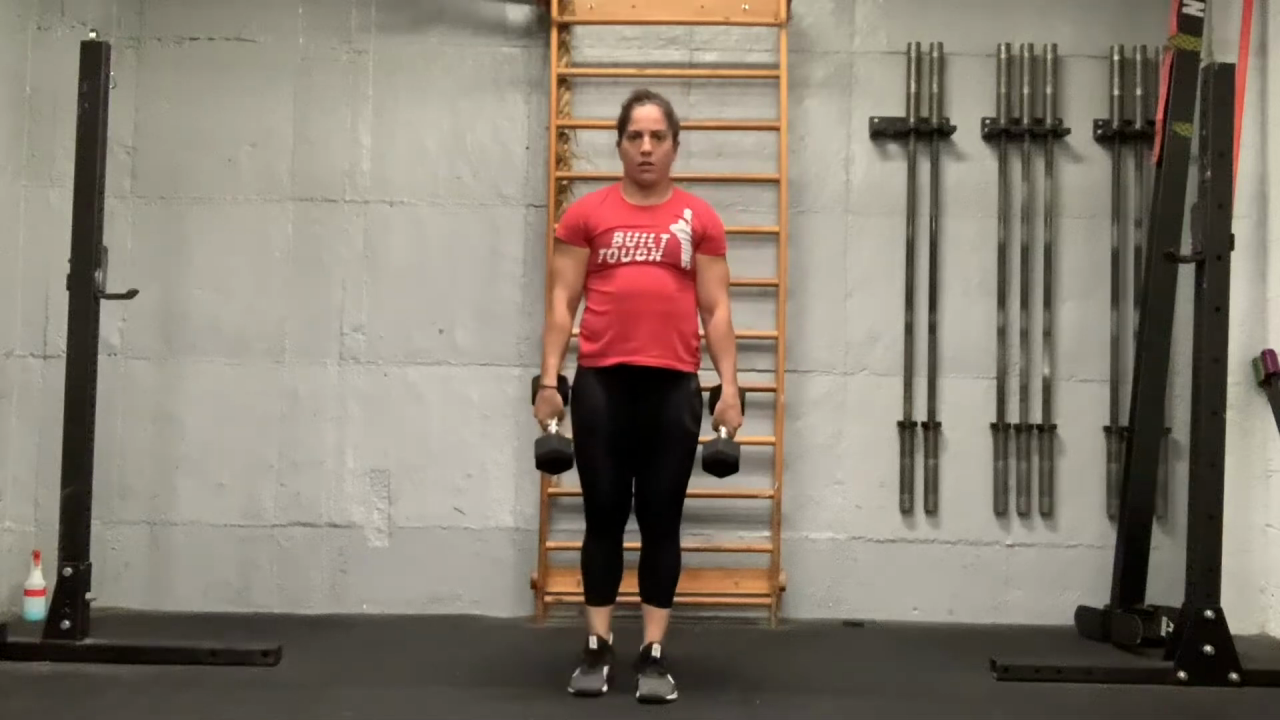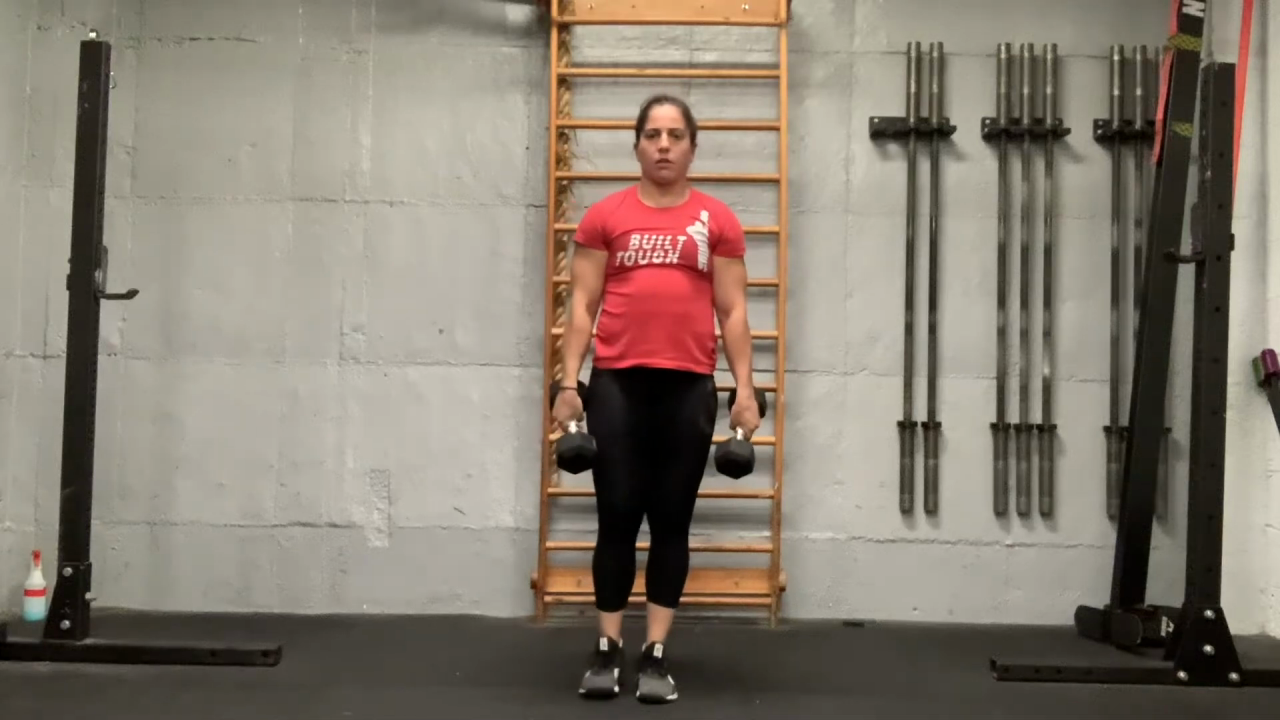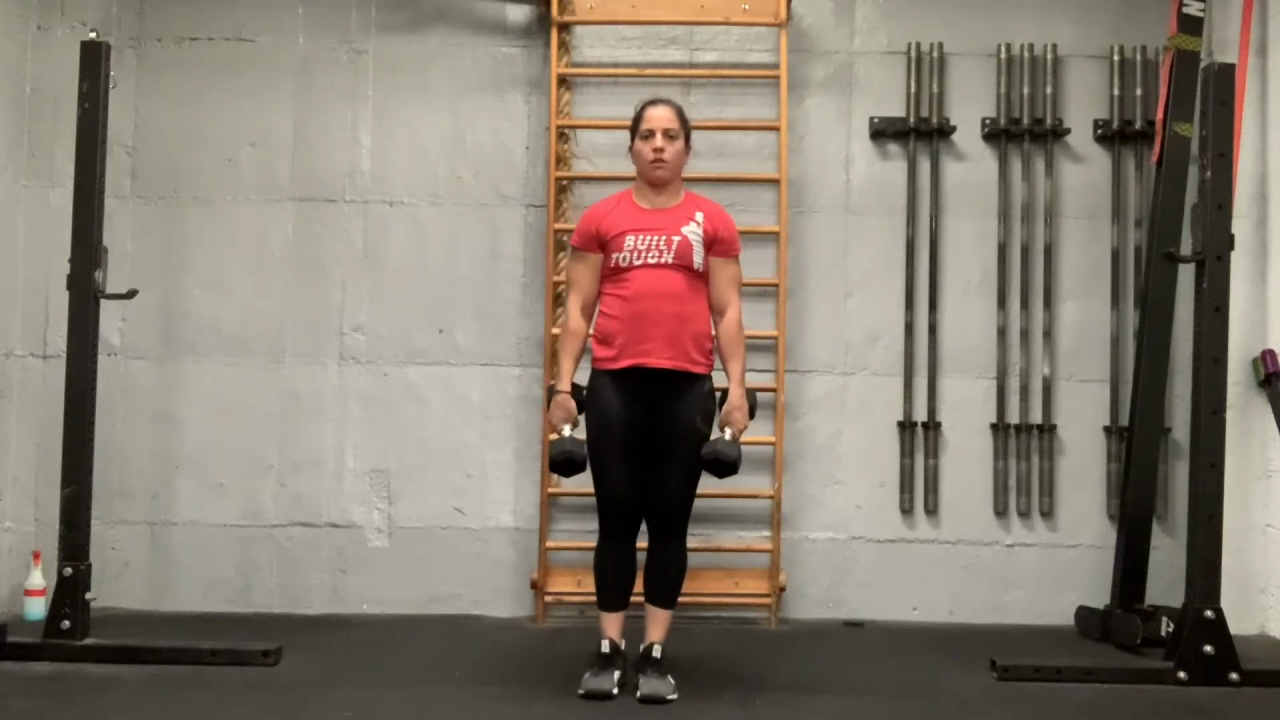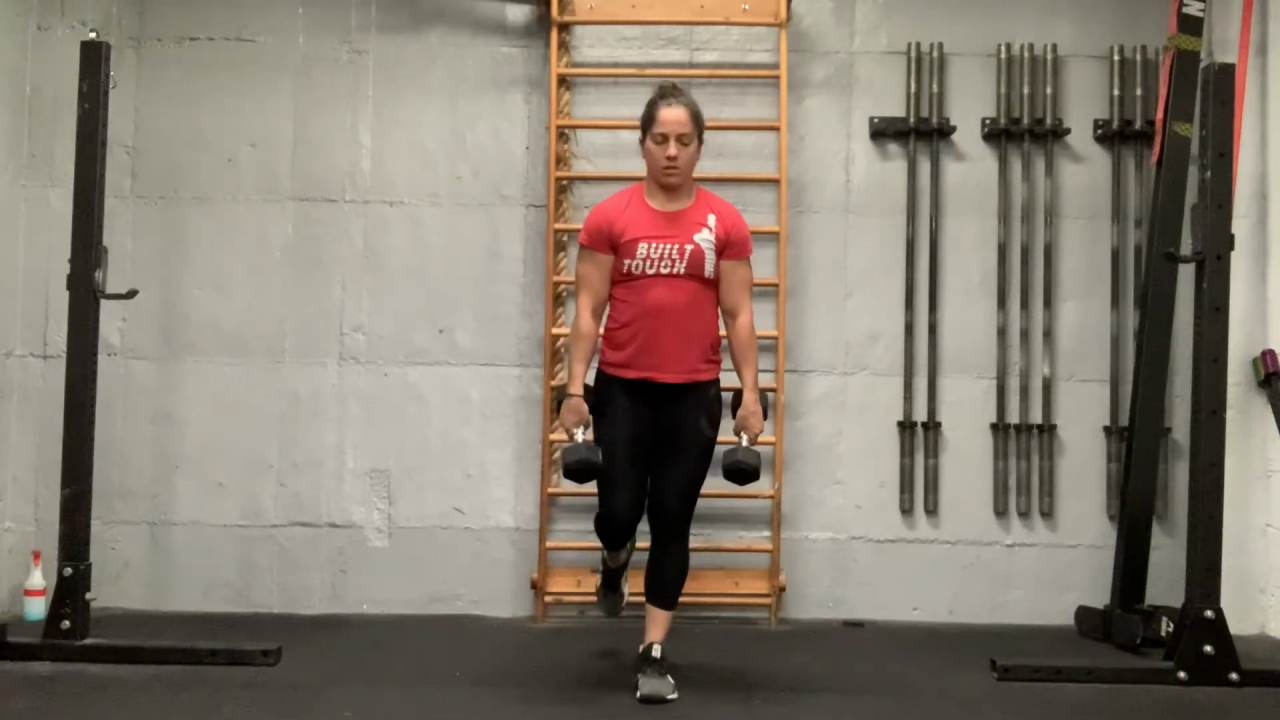
dt=0.7s
person 1, frame 1
left shoulder: (699, 219)
right shoulder: (586, 213)
left elbow: (717, 311)
right elbow: (562, 304)
left wrist: (729, 387)
right wrist: (548, 381)
left hip: (674, 386)
right hip: (601, 382)
left knee: (661, 520)
right knee: (604, 516)
left ankle: (653, 654)
right ankle: (597, 647)
person 1, frame 2
left shoulder: (717, 220)
right shoulder: (603, 216)
left elbow: (733, 312)
right elbow: (582, 306)
left wrist: (745, 389)
right wrist: (568, 384)
left hip: (689, 387)
right hip: (616, 384)
left knee: (671, 522)
right knee: (617, 519)
left ankle: (655, 653)
right ankle: (607, 649)
person 1, frame 3
left shoulder: (713, 221)
right shoulder: (600, 218)
left elbow: (727, 313)
right elbow: (578, 309)
left wrist: (737, 389)
right wrist: (562, 386)
left hip: (686, 388)
right hip: (615, 385)
left knee: (669, 522)
right knee: (617, 520)
left ankle: (653, 655)
right ankle: (608, 651)
person 1, frame 4
left shoulder: (725, 222)
right shoulder: (608, 217)
left elbow: (739, 316)
right elbow: (588, 312)
left wrist: (751, 395)
right wrist: (574, 390)
left hip: (693, 393)
right hip: (622, 388)
left knee: (672, 523)
right knee: (619, 512)
left ankle: (653, 652)
right ankle: (614, 566)
